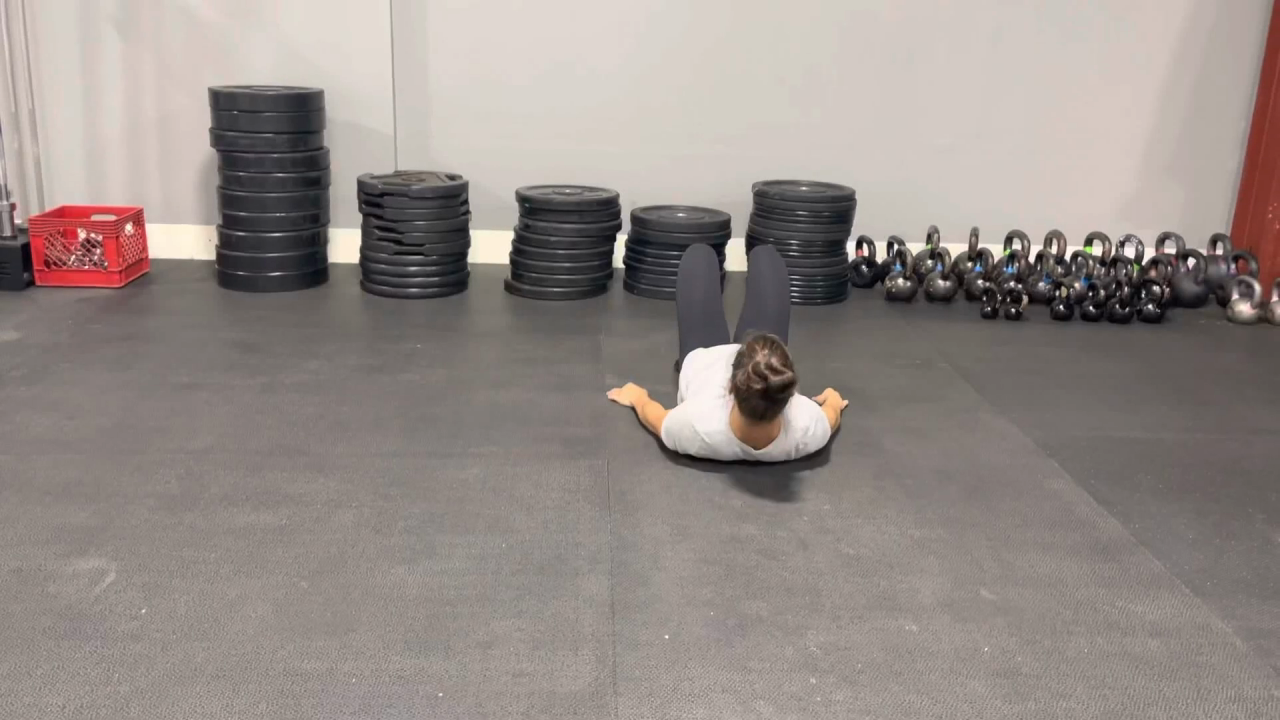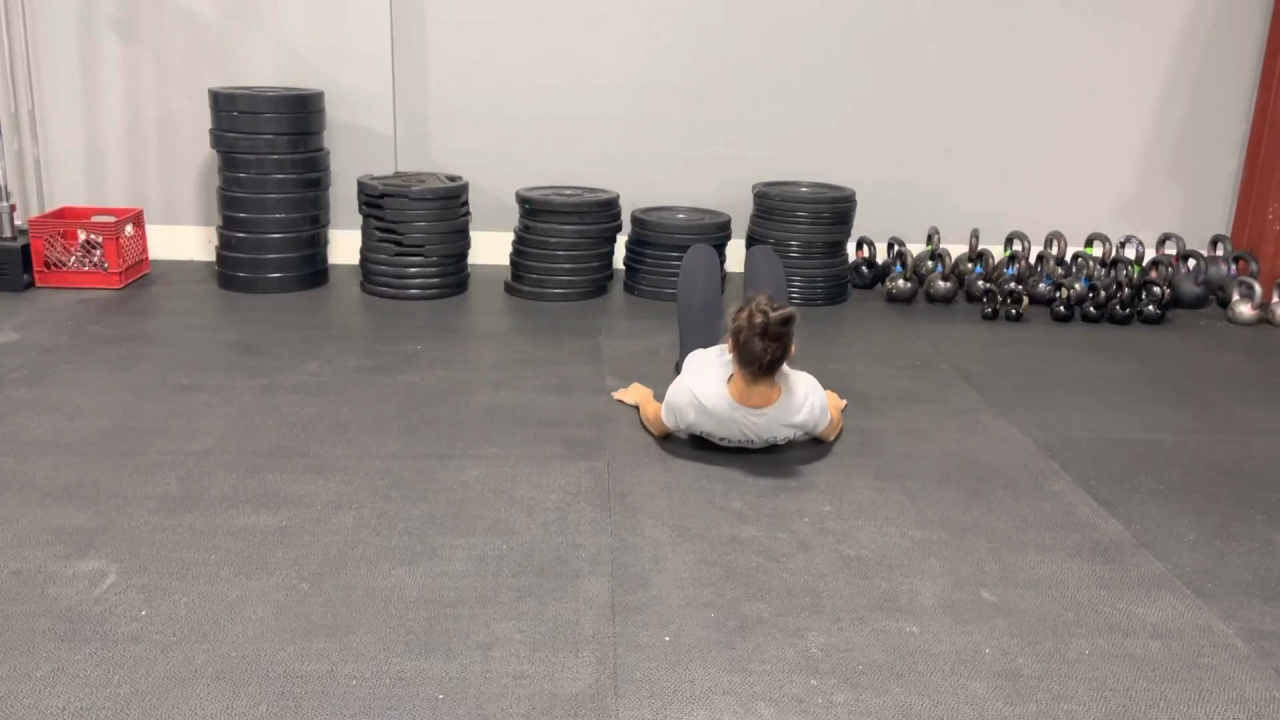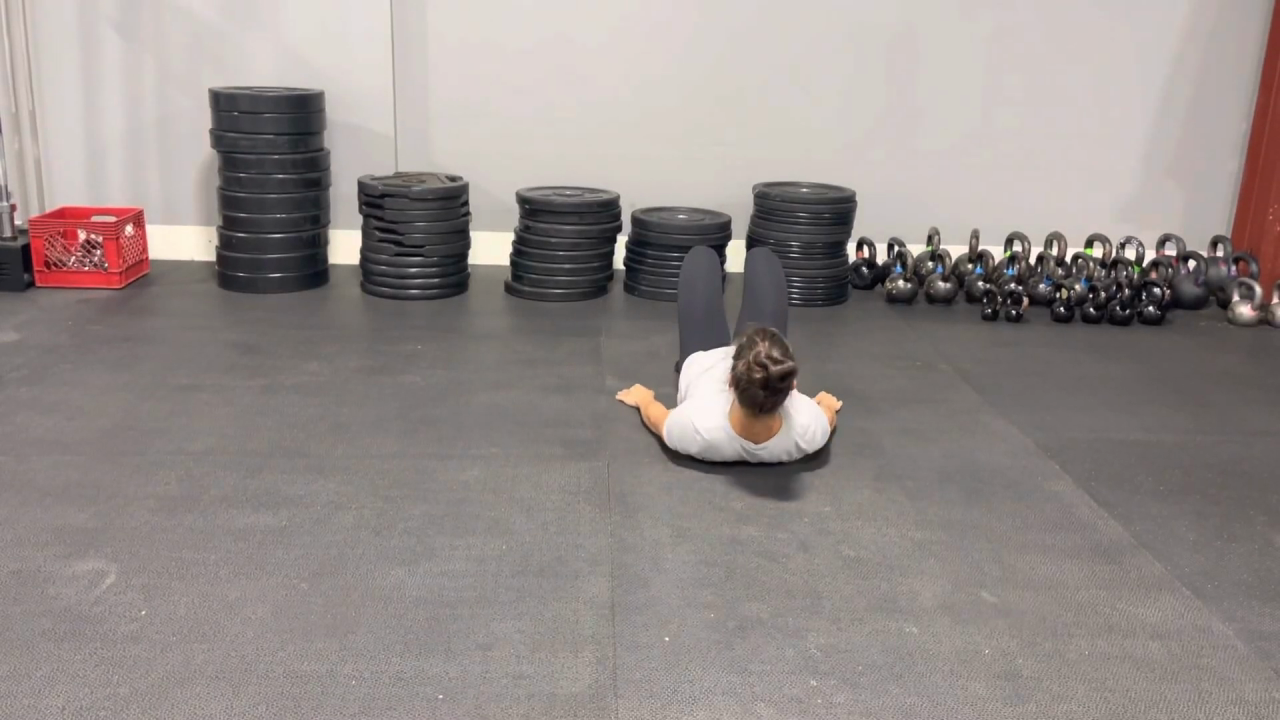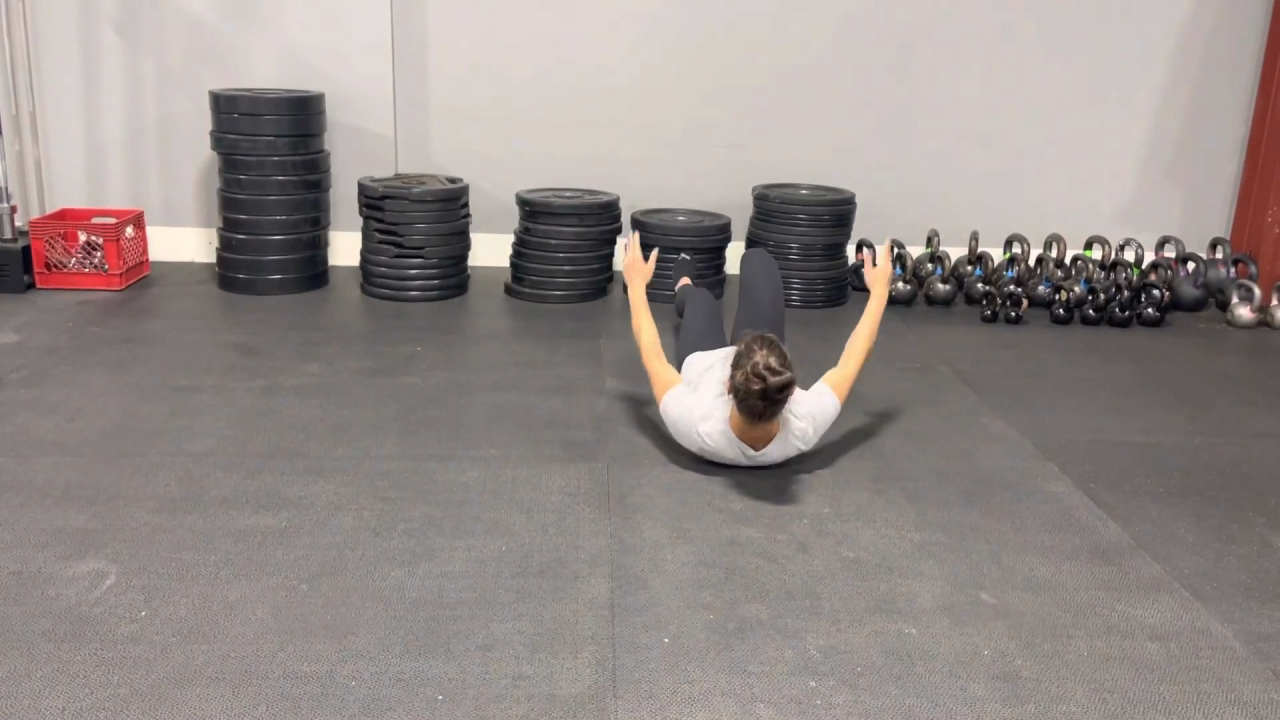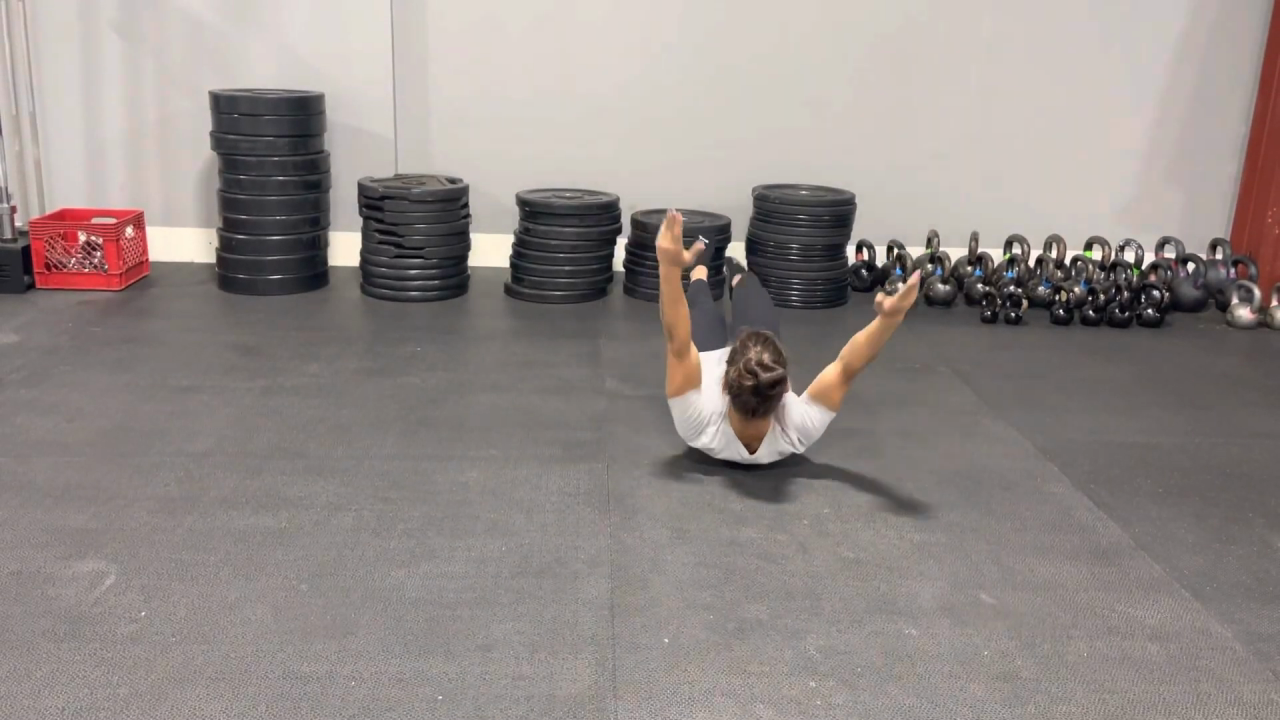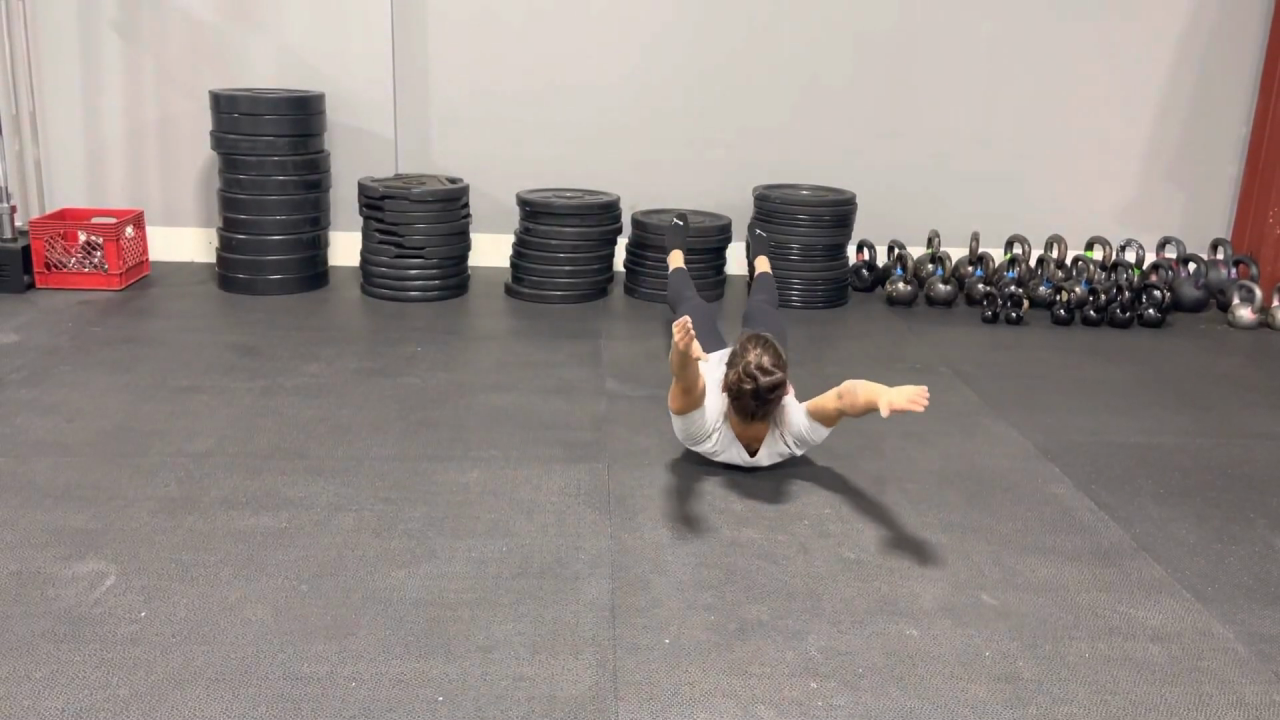
dt=0.5s
person 1, frame 1
left shoulder: (696, 425)
right shoulder: (807, 429)
left elbow: (656, 421)
left wrist: (635, 397)
right wrist: (833, 401)
left knee: (700, 254)
right knee: (764, 255)
person 1, frame 2
left shoulder: (692, 392)
right shoulder: (807, 397)
left elbow: (657, 427)
right elbow: (830, 431)
left wrist: (641, 397)
right wrist: (832, 404)
left knee: (701, 254)
right knee: (761, 255)
person 1, frame 3
left shoulder: (696, 427)
right shoulder: (808, 431)
left elbow: (658, 419)
left wrist: (642, 398)
right wrist: (828, 404)
left knee: (701, 257)
right knee: (761, 258)
person 1, frame 4
left shoulder: (698, 430)
right shoulder: (803, 431)
left elbow: (654, 360)
right elbow: (847, 366)
left wrist: (636, 284)
right wrist: (879, 292)
left knee: (699, 302)
right knee: (756, 260)
left ankle: (684, 288)
person 1, frame 5
left shoulder: (702, 428)
right shoulder: (795, 431)
left elbow: (677, 345)
right elbow: (845, 368)
left wrist: (668, 266)
right wrist: (889, 318)
left knee: (704, 310)
right knee: (752, 298)
left ankle: (698, 275)
right ankle: (737, 281)
person 1, frame 6
left shoulder: (702, 431)
right shoulder: (794, 433)
left elbow: (685, 381)
right elbow: (843, 399)
left wrist: (682, 353)
right wrist: (884, 395)
left knee: (693, 306)
right knee: (762, 308)
left ankle: (676, 253)
right ankle: (759, 258)
